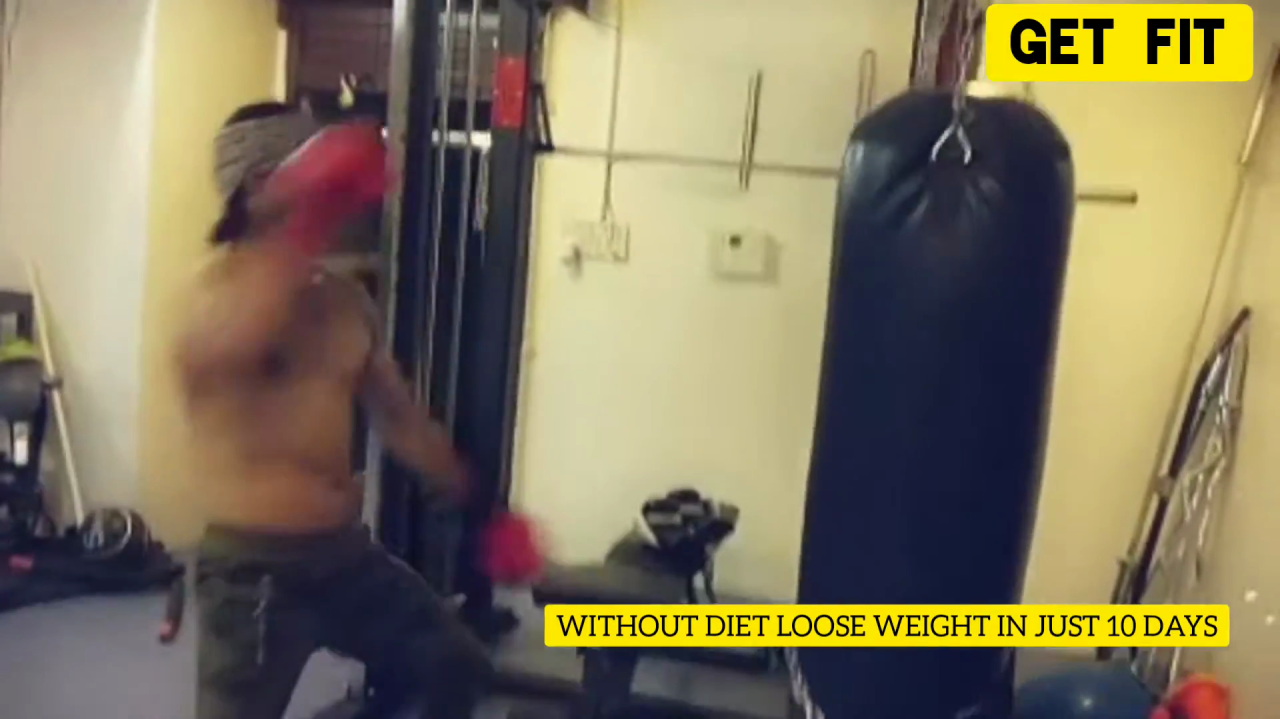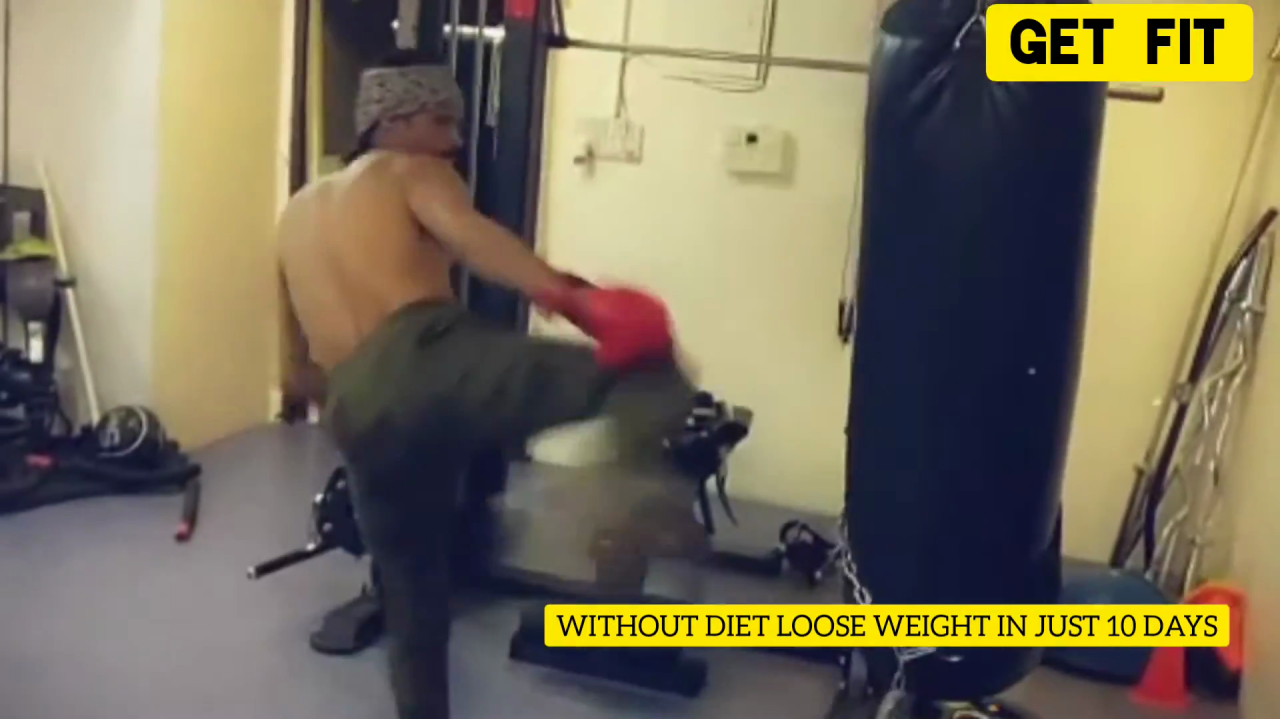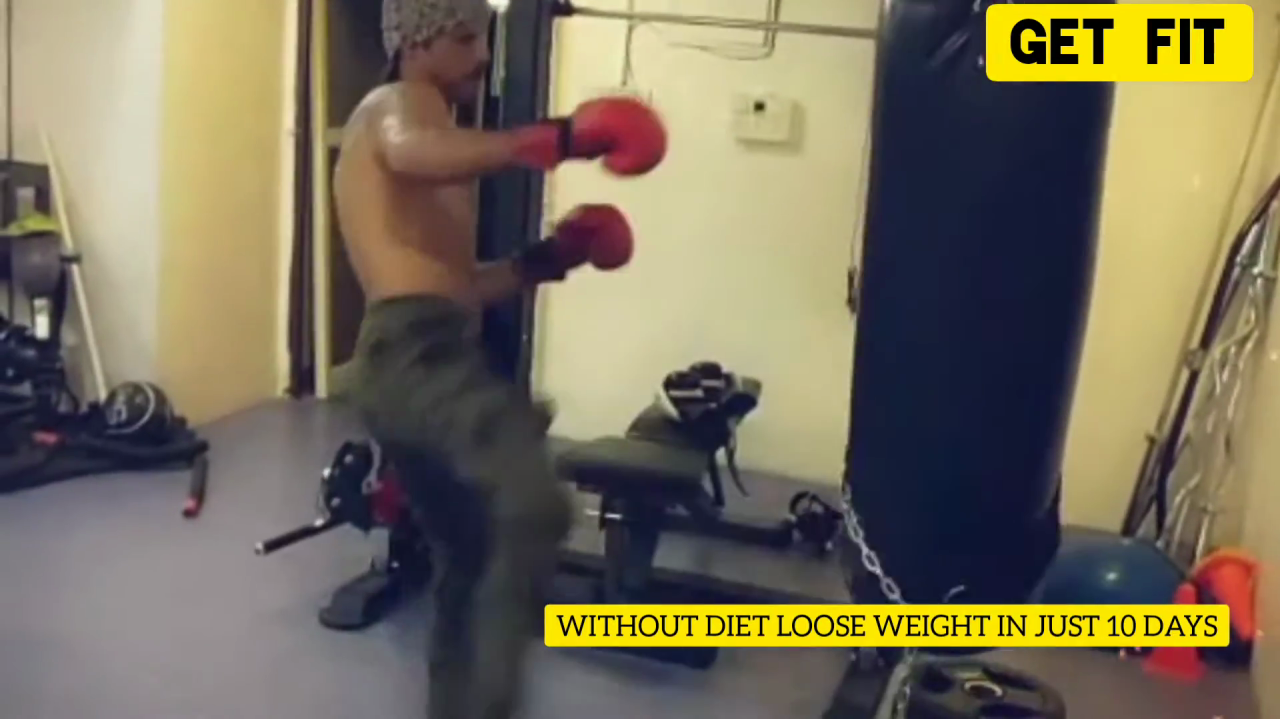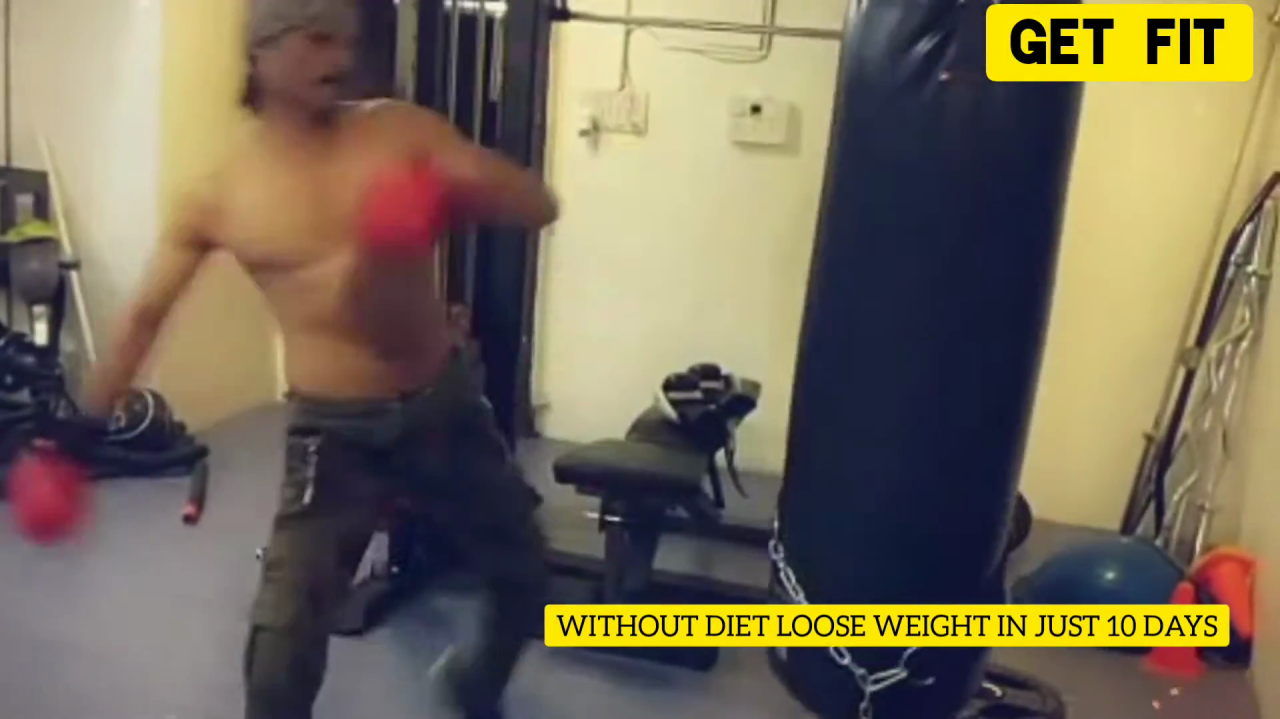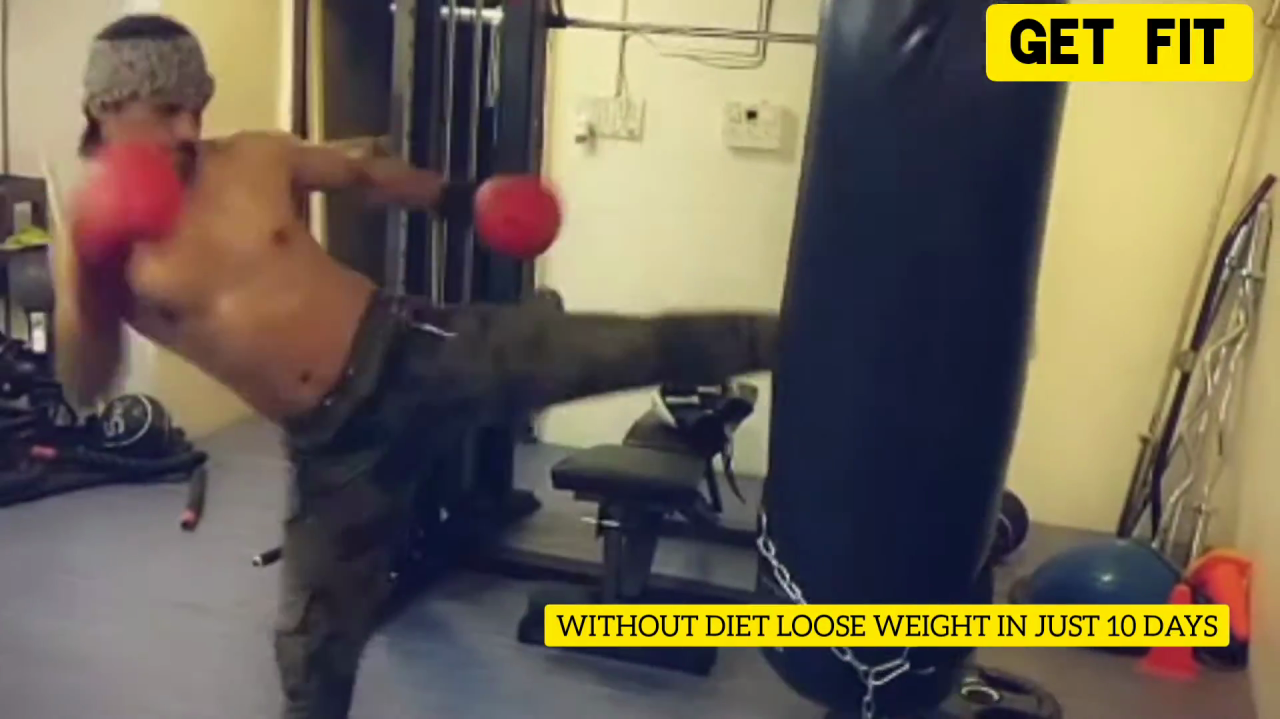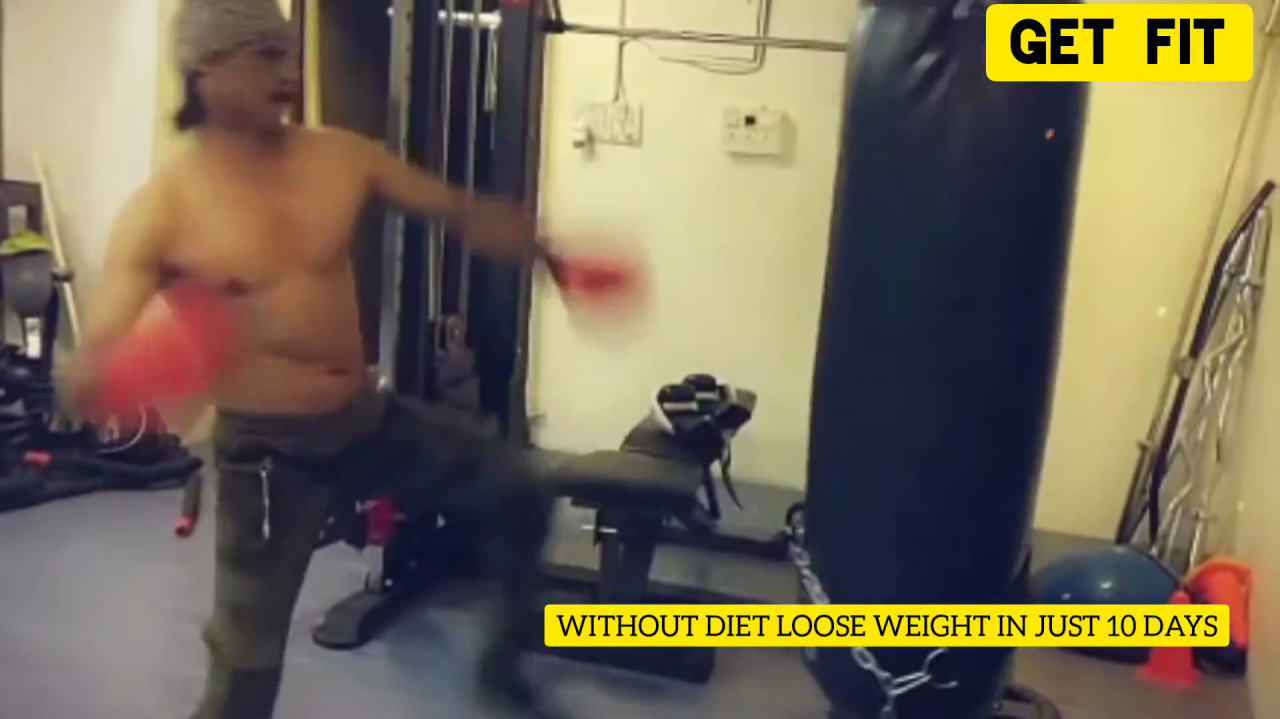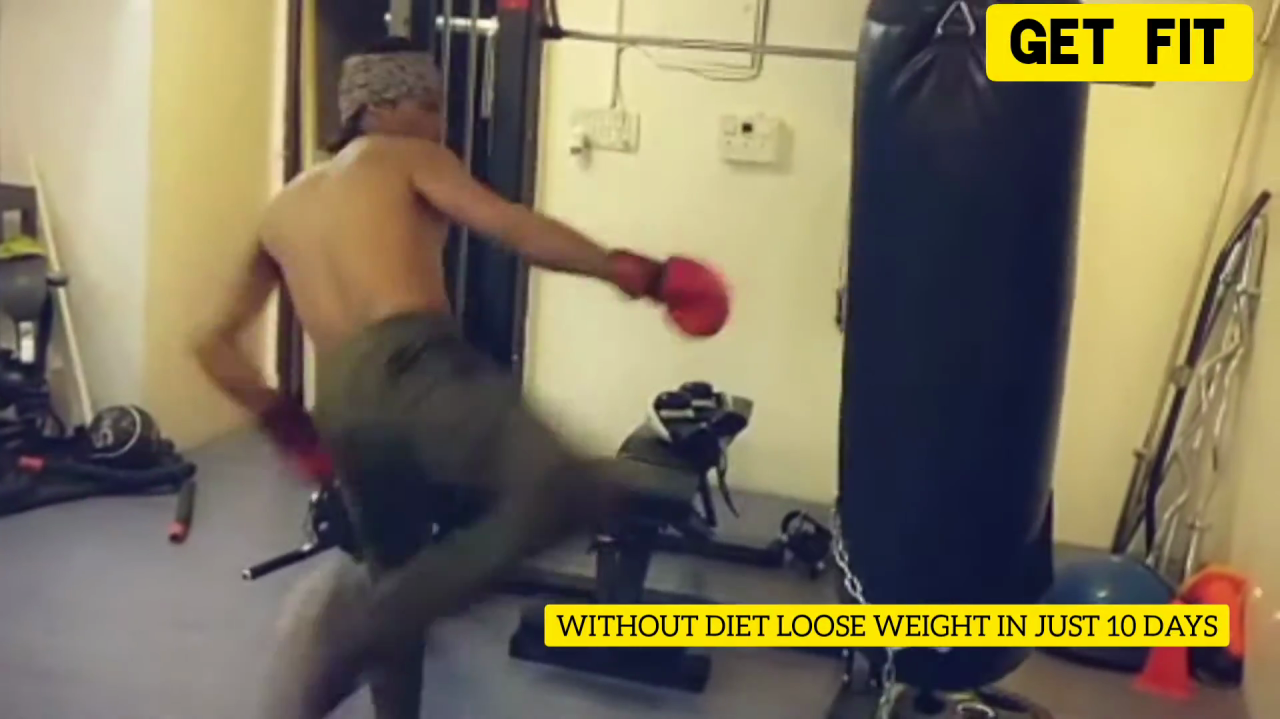
dt=0.3s
person 1, frame 1
left shoulder: (343, 297)
right shoulder: (221, 285)
left elbow: (402, 419)
right elbow: (228, 343)
right wrist: (296, 223)
left hip: (347, 552)
right hip: (259, 573)
left knee: (458, 668)
person 1, frame 2
left shoulder: (301, 215)
right shoulder: (403, 168)
left elbow: (298, 370)
right elbow: (471, 235)
right wrist: (580, 298)
left hip: (371, 416)
right hip: (421, 358)
left knee: (418, 605)
right knee: (647, 371)
right ankle: (644, 505)
person 1, frame 3
right shoulder: (398, 105)
right elbow: (420, 154)
left wrist: (541, 261)
right wrist: (560, 139)
left hip: (412, 363)
right hip: (419, 353)
left knee: (473, 560)
right knee: (534, 506)
person 1, frame 4
left shoulder: (401, 131)
right shoulder: (220, 194)
left elbow: (535, 205)
right elbow: (142, 320)
left wrist: (463, 196)
left hip: (444, 405)
right hip: (334, 433)
left knee: (520, 577)
right knee: (287, 634)
person 1, frame 5
left shoulder: (255, 158)
left elbow: (363, 173)
right elbow: (86, 382)
left wrist: (460, 199)
right wrist: (96, 282)
left hip: (409, 354)
right hip: (330, 440)
left knee: (627, 351)
right knee: (314, 642)
person 1, frame 6
left shoulder: (334, 156)
right shoulder: (162, 209)
left elbow: (461, 211)
right elbow: (89, 366)
right wrist: (94, 376)
left hip: (365, 420)
right hip: (265, 454)
left knee: (520, 498)
person 1, frame 7
left shoulder: (283, 209)
right shoulder: (408, 159)
left elbow: (213, 346)
right elbow: (515, 228)
left wrist: (282, 421)
right wrist: (639, 273)
left hip: (351, 403)
right hip: (410, 366)
left knee: (409, 590)
right knee: (582, 496)
right ankle: (346, 623)
